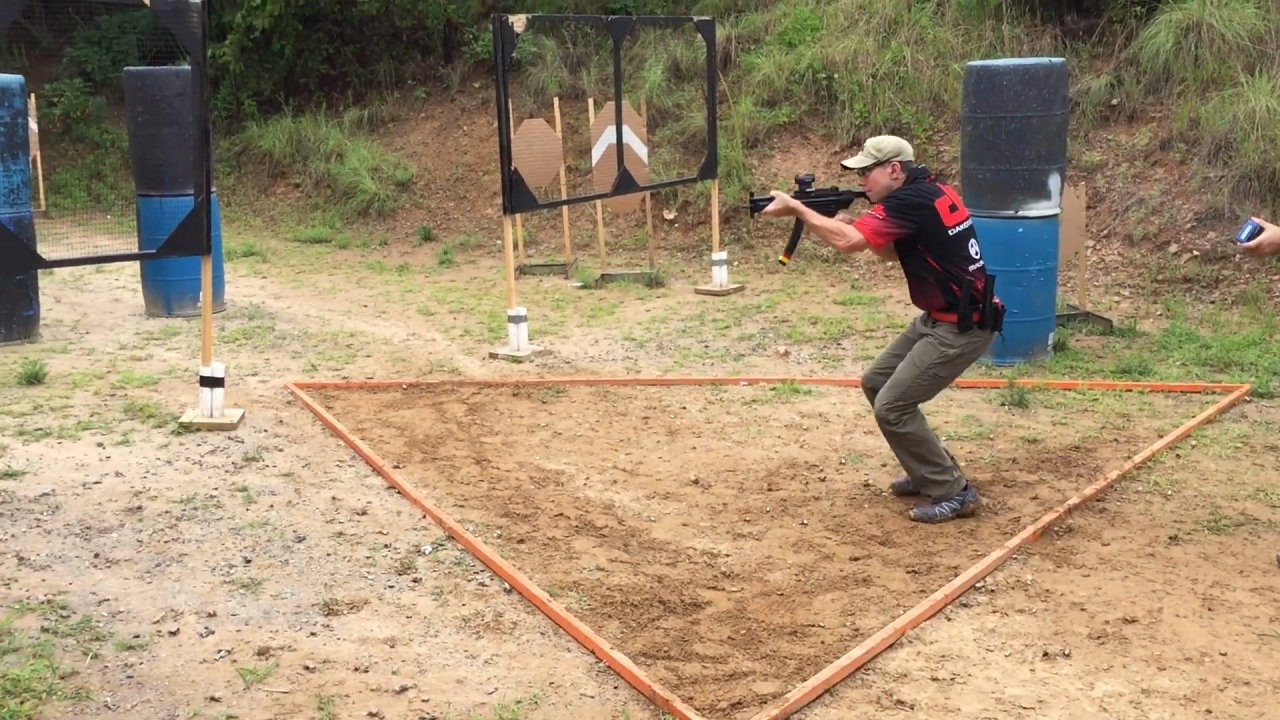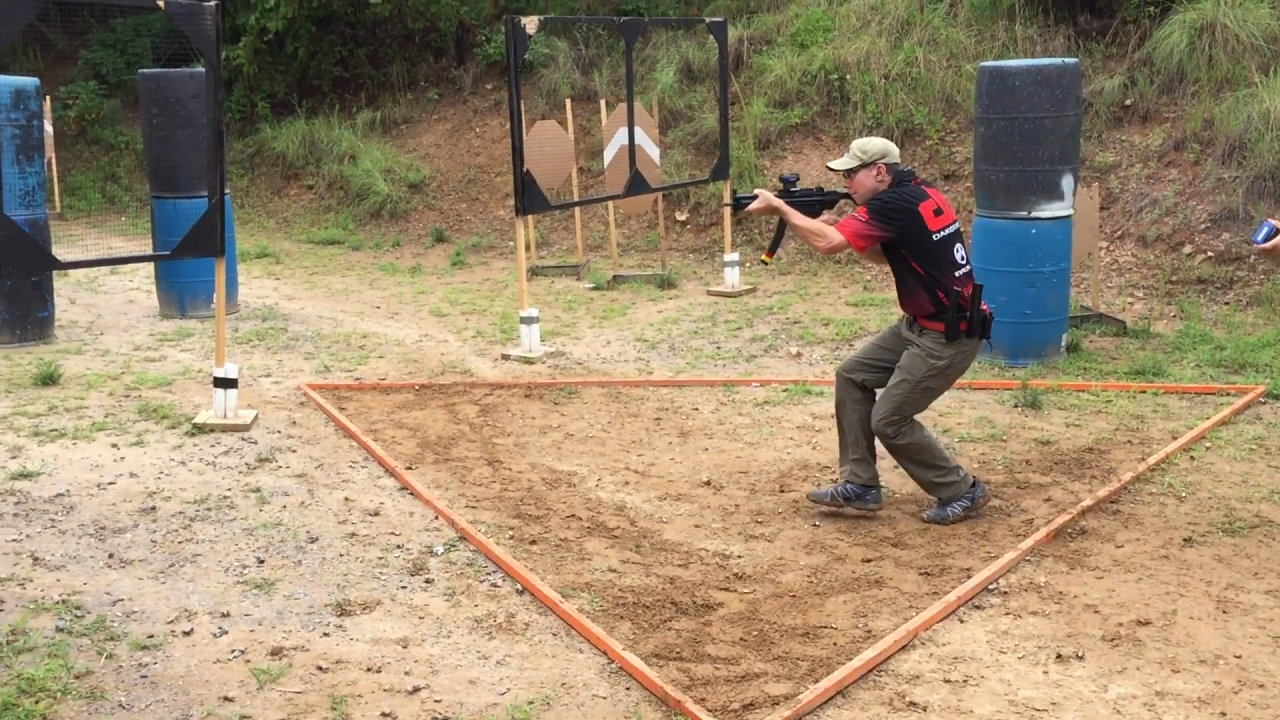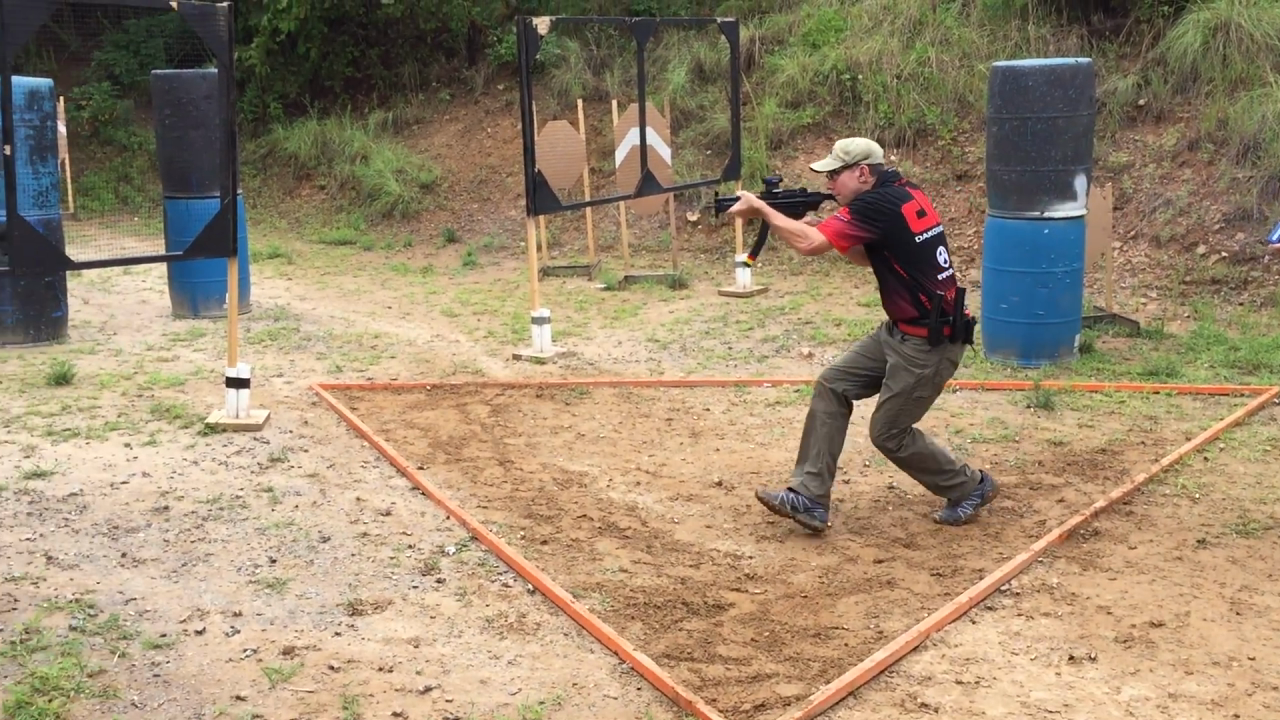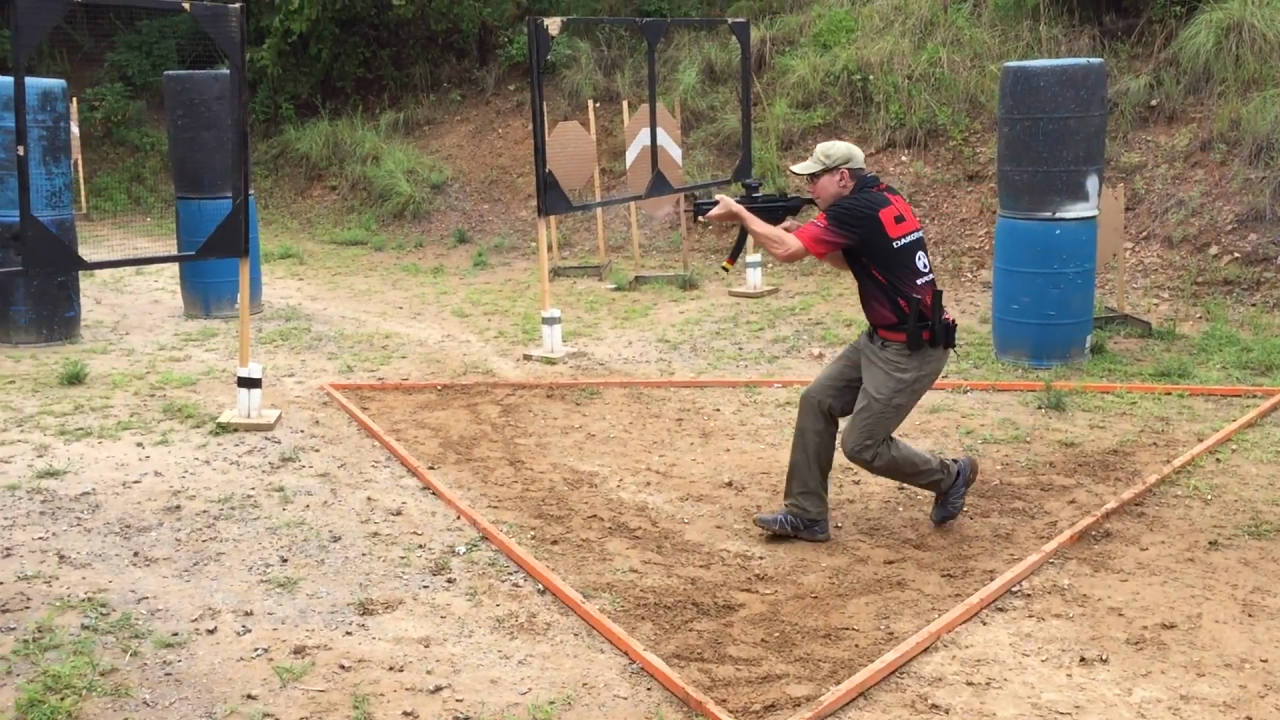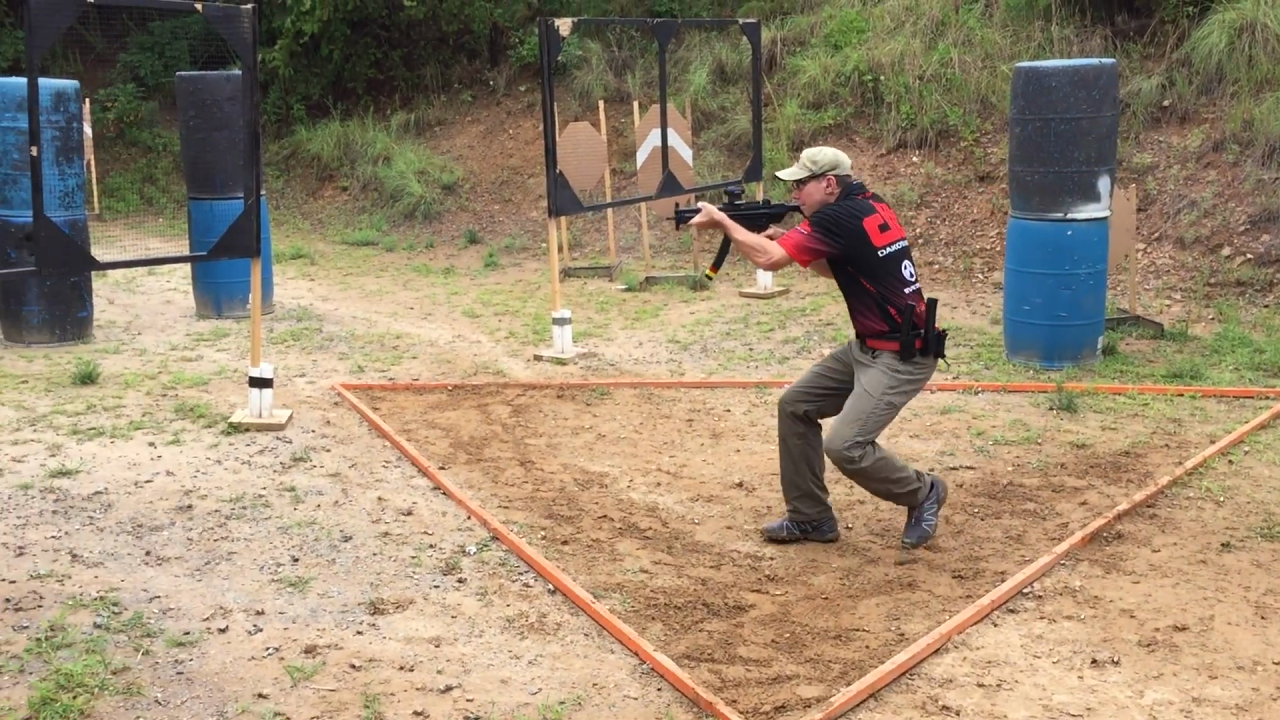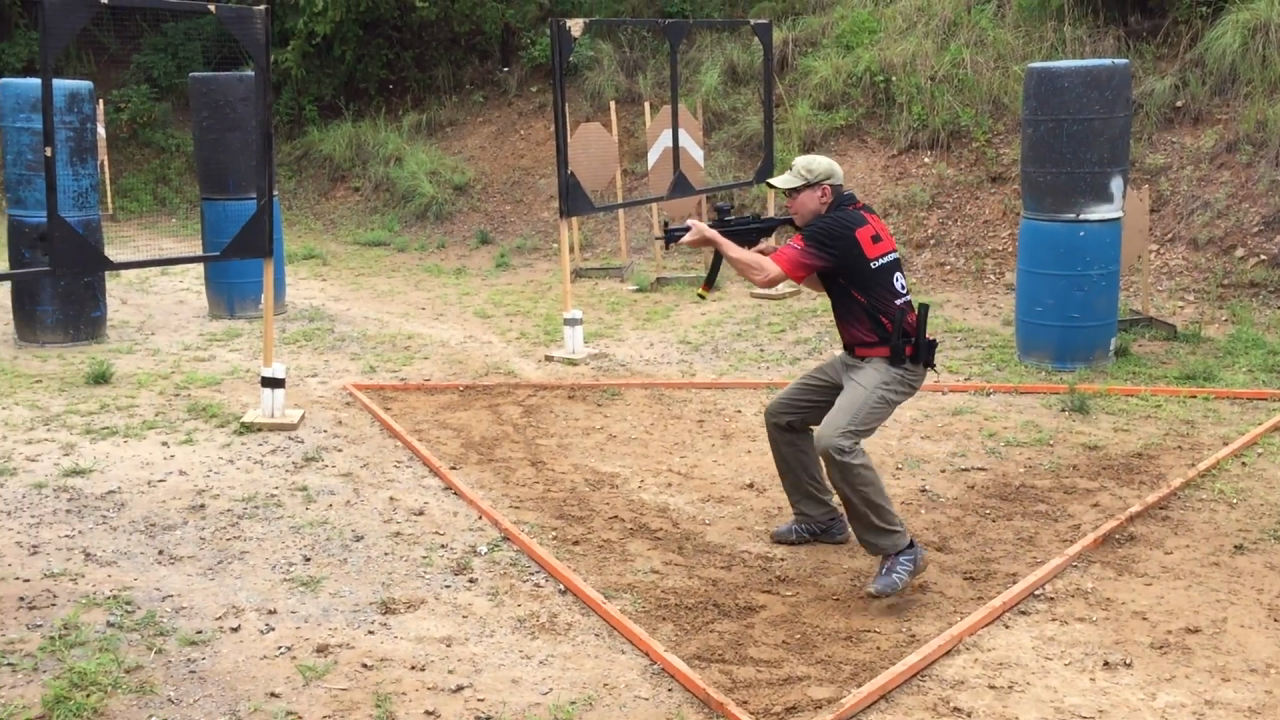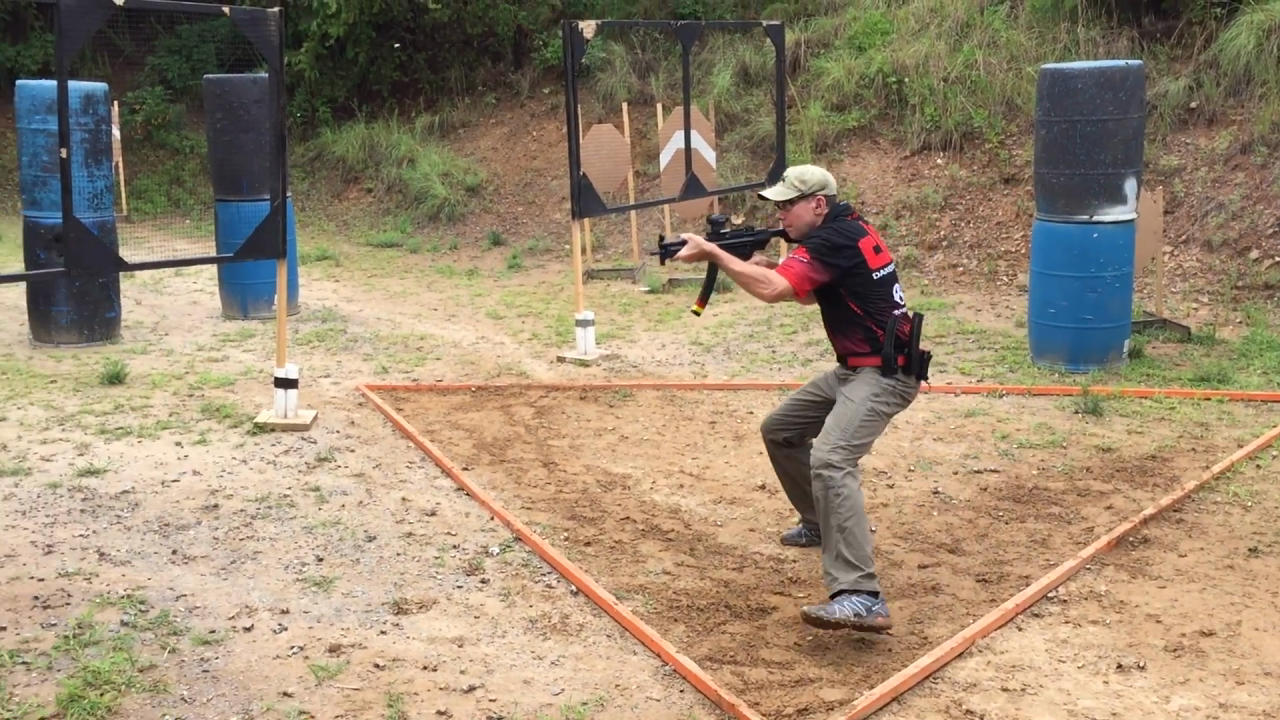
dt=0.1s
person 1, frame 1
left shoulder: (912, 200)
right shoulder: (926, 191)
left elbow: (848, 242)
right elbow: (894, 250)
left wrist: (794, 207)
right wrist: (850, 224)
left hip: (961, 328)
right hip: (944, 319)
left knee: (892, 409)
right knee: (876, 383)
left ankle: (954, 493)
right ankle: (936, 465)
person 1, frame 2
left shoulder: (895, 204)
right shoulder: (917, 193)
left elbow: (828, 244)
right elbow: (886, 253)
left wrist: (778, 206)
right wrist: (839, 225)
left hip: (947, 336)
right hip: (921, 325)
left knee: (889, 420)
right knee: (852, 376)
left ankle: (962, 492)
right ankle: (860, 484)
person 1, frame 3
left shoulder: (878, 205)
right shoulder: (902, 194)
left elbow: (809, 244)
right elbow: (871, 256)
left wrist: (759, 208)
right wrist: (822, 227)
left hip: (931, 341)
right hip: (904, 330)
left knee: (889, 433)
right knee: (833, 386)
left ankle: (971, 486)
right ankle: (809, 499)
person 1, frame 4
left shoulder: (856, 209)
right shoulder: (882, 198)
left elbow: (788, 251)
right elbow: (853, 260)
left wrist: (739, 212)
right wrist: (805, 232)
left hip: (912, 350)
right hip: (883, 339)
left knee: (864, 444)
right knee: (819, 403)
left ankle: (950, 475)
right ankle: (805, 515)
person 1, frame 5
left shoulder: (841, 216)
right shoulder: (866, 206)
left elbow: (769, 259)
right elbow: (838, 267)
left wrist: (721, 220)
right wrist: (788, 240)
left hip: (901, 357)
right hip: (870, 346)
left knee: (844, 446)
right knee: (795, 406)
left ankle: (921, 490)
right ankle: (810, 518)
person 1, frame 6
left shoulder: (833, 228)
right shoulder: (849, 218)
left elbow: (766, 276)
right elbow: (820, 278)
left wrist: (713, 238)
right wrist: (773, 253)
left hip: (892, 364)
right hip: (858, 356)
left knee: (837, 443)
right knee: (783, 414)
left ankle: (899, 550)
right ankle: (816, 518)
person 1, frame 7
left shoulder: (835, 239)
right shoulder: (844, 229)
left elbow: (773, 291)
right elbow: (808, 293)
left wrist: (712, 252)
right wrist: (768, 267)
left hip: (885, 376)
right hip: (853, 370)
left knee: (829, 461)
right knee: (779, 430)
left ankle: (859, 596)
right ankle: (821, 525)
